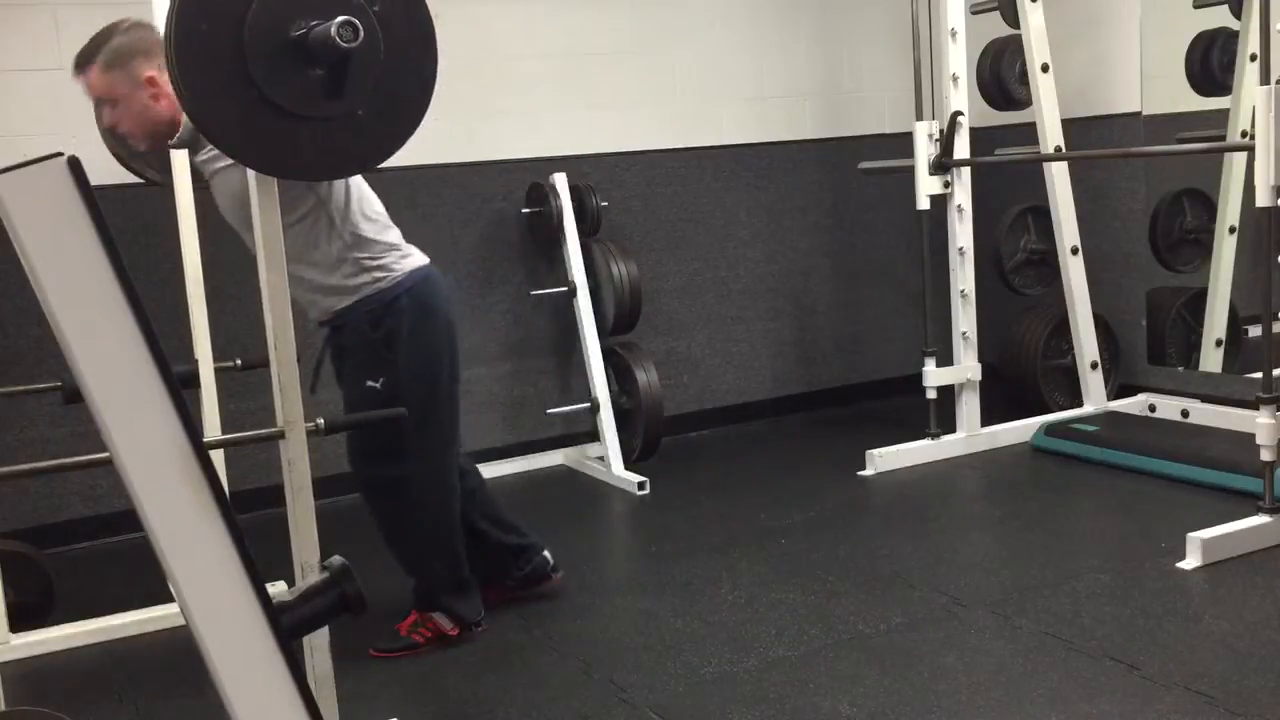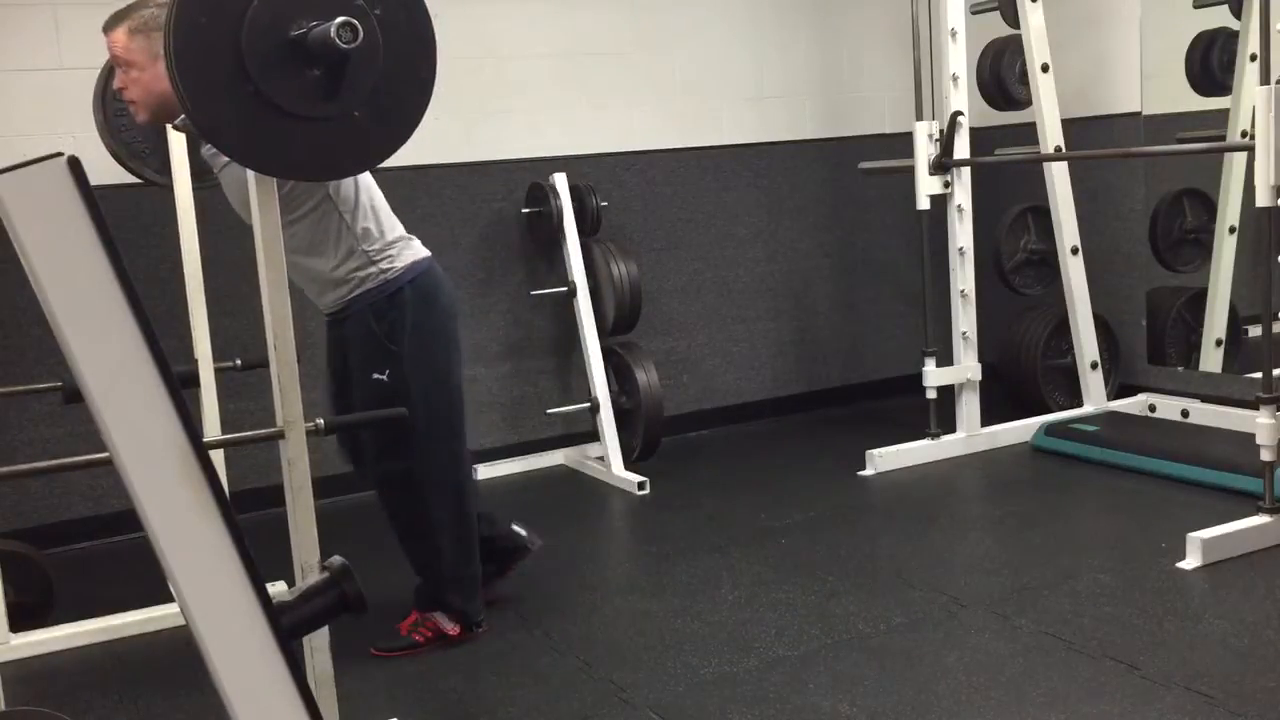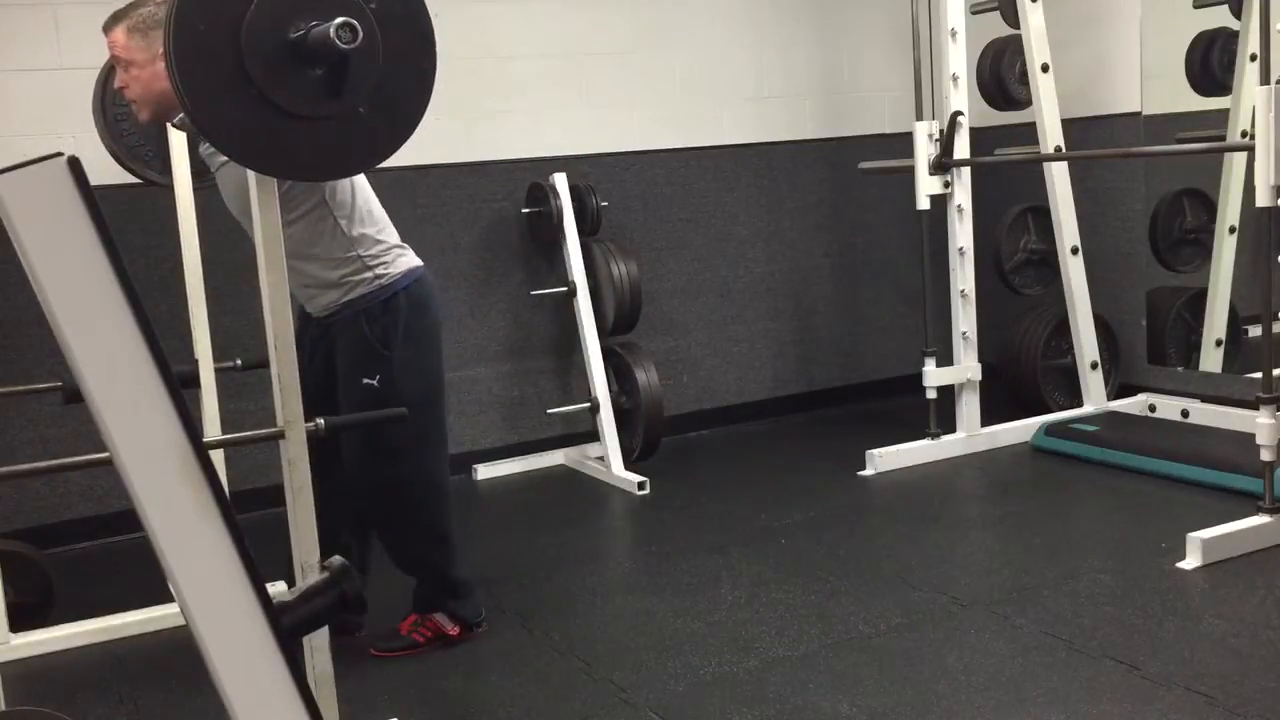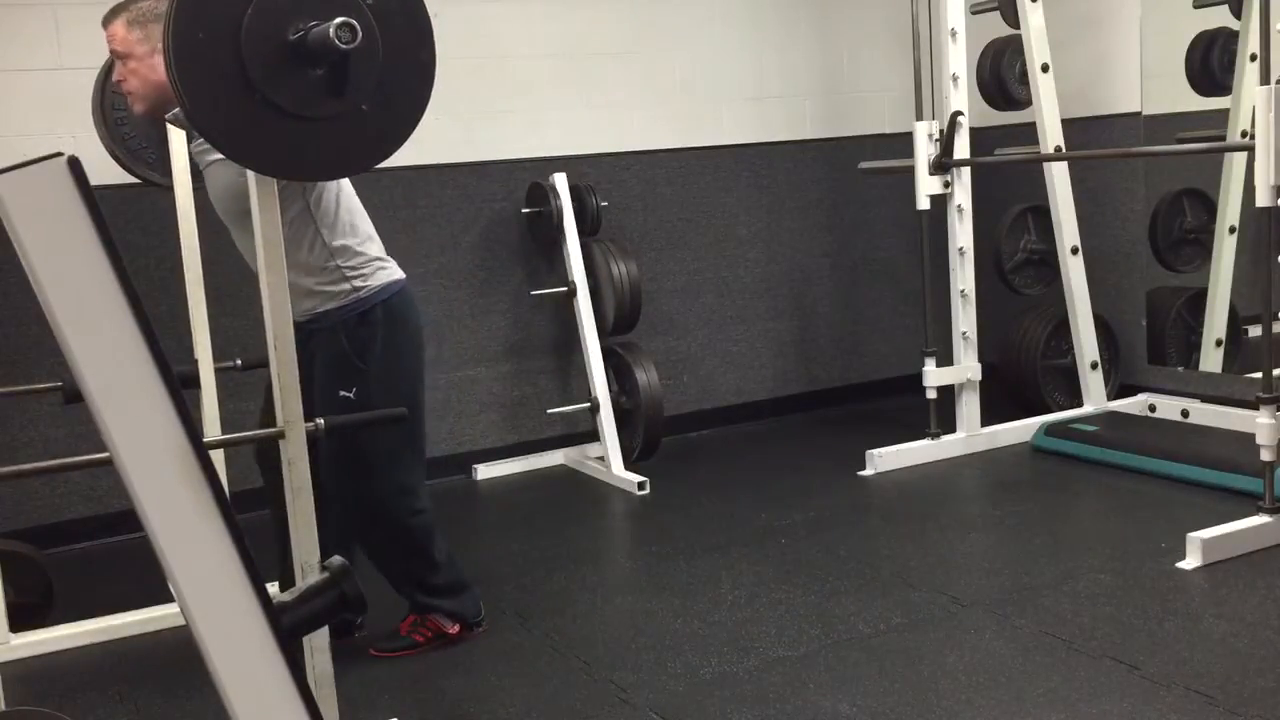
dt=0.5s
person 1, frame 1
left shoulder: (249, 120)
right shoulder: (209, 140)
left hip: (391, 304)
right hip: (366, 309)
left knee: (394, 462)
right knee: (420, 454)
left ankle: (447, 606)
right ankle: (517, 564)
person 1, frame 2
right shoulder: (210, 127)
left hip: (393, 297)
right hip: (359, 302)
left knee: (412, 455)
right knee: (375, 449)
left ankle: (450, 605)
right ankle: (493, 546)
person 1, frame 3
right shoulder: (209, 125)
left hip: (383, 304)
right hip: (329, 308)
left knee: (393, 467)
right knee: (320, 460)
left ankle: (449, 609)
person 1, frame 4
right shoulder: (203, 127)
left hip: (363, 313)
right hip: (314, 317)
left knee: (370, 478)
right knee: (291, 463)
left ankle: (448, 607)
